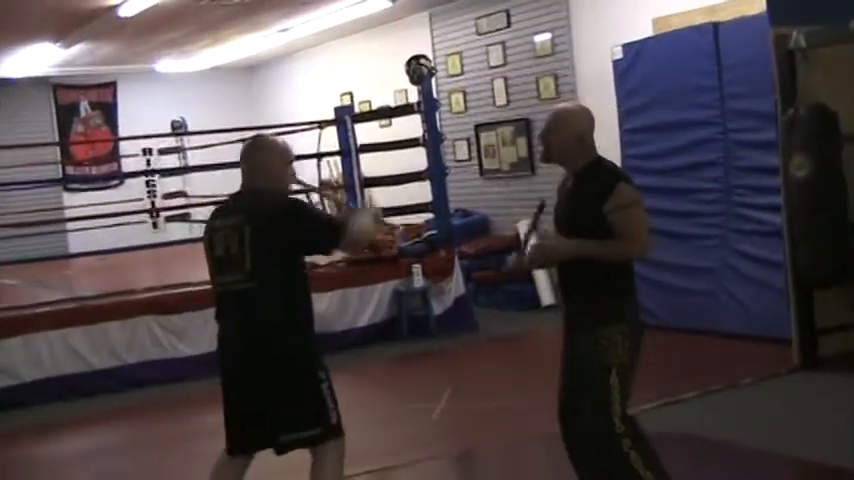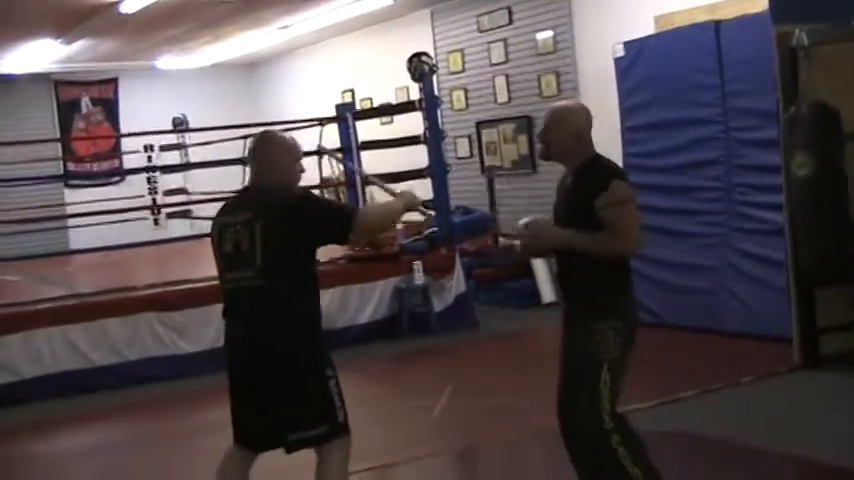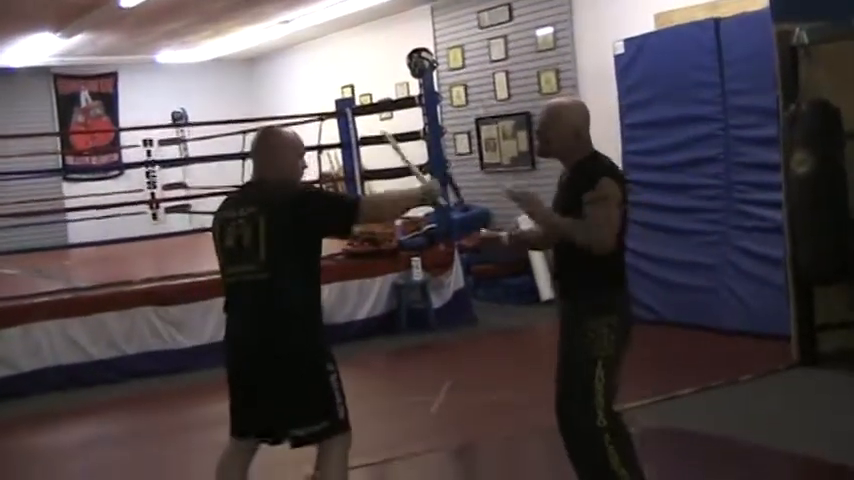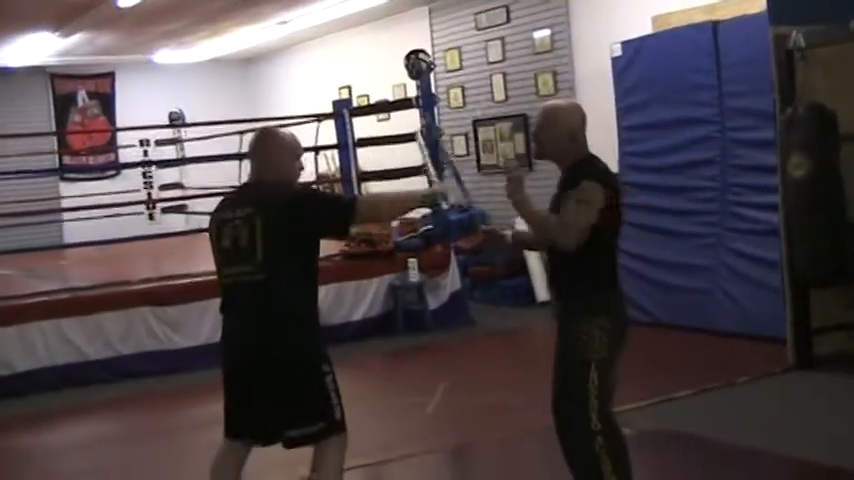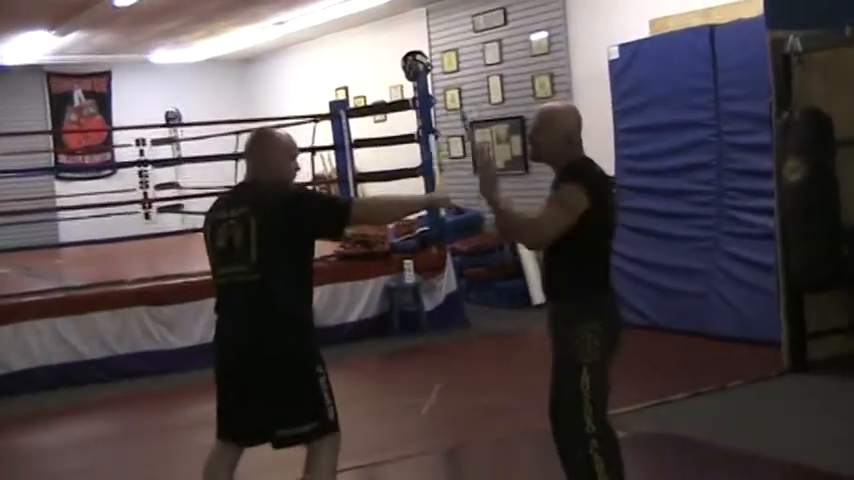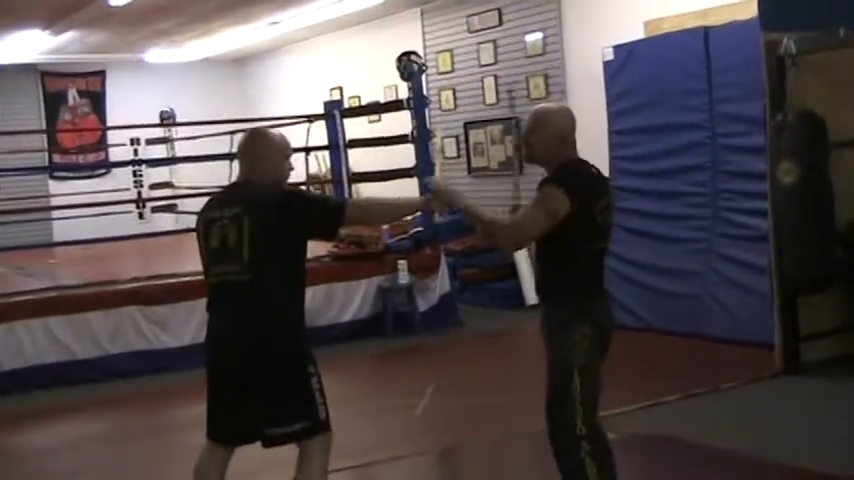
dt=0.1s
person 1, frame 1
left shoulder: (609, 182)
right shoulder: (570, 183)
left elbow: (636, 244)
left wrist: (569, 248)
right wrist: (545, 253)
left hip: (611, 317)
right hip: (581, 314)
left knee: (607, 420)
right knee: (575, 415)
person 1, frame 2
left shoulder: (605, 179)
right shoulder: (570, 180)
left elbow: (626, 241)
left wrist: (559, 236)
right wrist: (531, 243)
left hip: (606, 313)
right hip: (580, 310)
left knee: (597, 414)
right knee: (573, 411)
person 1, frame 3
left shoulder: (599, 176)
right shoulder: (574, 175)
left elbow: (602, 239)
left wrist: (541, 212)
right wrist: (507, 238)
left hip: (601, 309)
right hip: (580, 306)
left knee: (593, 411)
right knee: (572, 407)
person 1, frame 4
left shoulder: (589, 178)
right shoulder: (574, 176)
left elbow: (566, 237)
right elbow: (557, 237)
left wrist: (520, 201)
right wrist: (513, 237)
left hip: (595, 311)
right hip: (576, 308)
left knee: (589, 415)
right knee: (569, 409)
person 1, frame 5
left shoulder: (578, 181)
right shoulder: (577, 176)
left elbow: (535, 235)
right elbow: (552, 238)
left wrist: (491, 193)
right wrist: (507, 227)
left hip: (584, 314)
right hip: (578, 309)
left knee: (584, 420)
right knee: (568, 412)
person 1, frame 6
left shoulder: (565, 183)
right shoulder: (584, 177)
left elbow: (511, 237)
left wrist: (458, 202)
right wrist: (497, 226)
left hip: (575, 316)
right hip: (576, 310)
left knee: (576, 421)
right knee: (565, 414)
person 2, frame 1
left shoulder: (219, 218)
right shoulder: (283, 211)
right elbow: (357, 237)
right wrist: (369, 217)
left hip: (236, 347)
right hip: (284, 347)
left knee: (239, 450)
right knee: (329, 444)
person 2, frame 2
left shoulder: (225, 216)
right shoulder: (295, 206)
right elbow: (367, 222)
right wrist: (404, 201)
left hip: (243, 344)
right hip: (291, 345)
left knee: (244, 445)
right knee: (333, 443)
person 2, frame 3
left shoulder: (226, 210)
right shoulder: (297, 201)
right elbow: (375, 209)
right wrist: (423, 193)
left hip: (244, 339)
right hip: (293, 340)
left knee: (244, 438)
right knee: (333, 438)
person 2, frame 4
left shoulder: (222, 212)
right shoulder: (294, 202)
right elbow: (372, 209)
right wrist: (425, 196)
left hip: (240, 340)
right hip: (289, 341)
left knee: (237, 440)
right knee: (329, 440)
person 2, frame 5
left shoulder: (217, 211)
right shoulder: (289, 203)
right elbow: (366, 210)
right wrist: (428, 200)
left hip: (233, 340)
right hip: (283, 340)
left knee: (230, 441)
right knee: (323, 440)
person 2, frame 6
left shoulder: (210, 211)
right shoulder: (281, 202)
right elbow: (360, 212)
right wrist: (422, 203)
left hip: (224, 339)
right hip: (275, 340)
left knee: (219, 441)
right knee: (314, 439)
